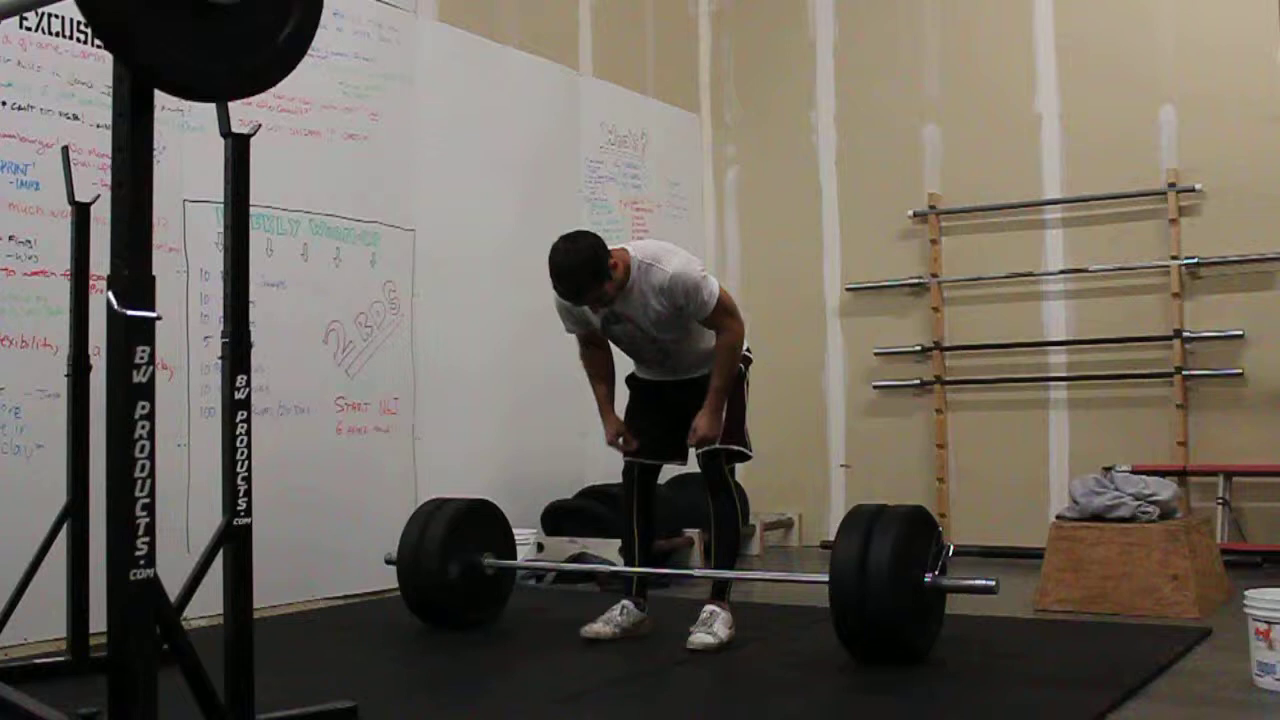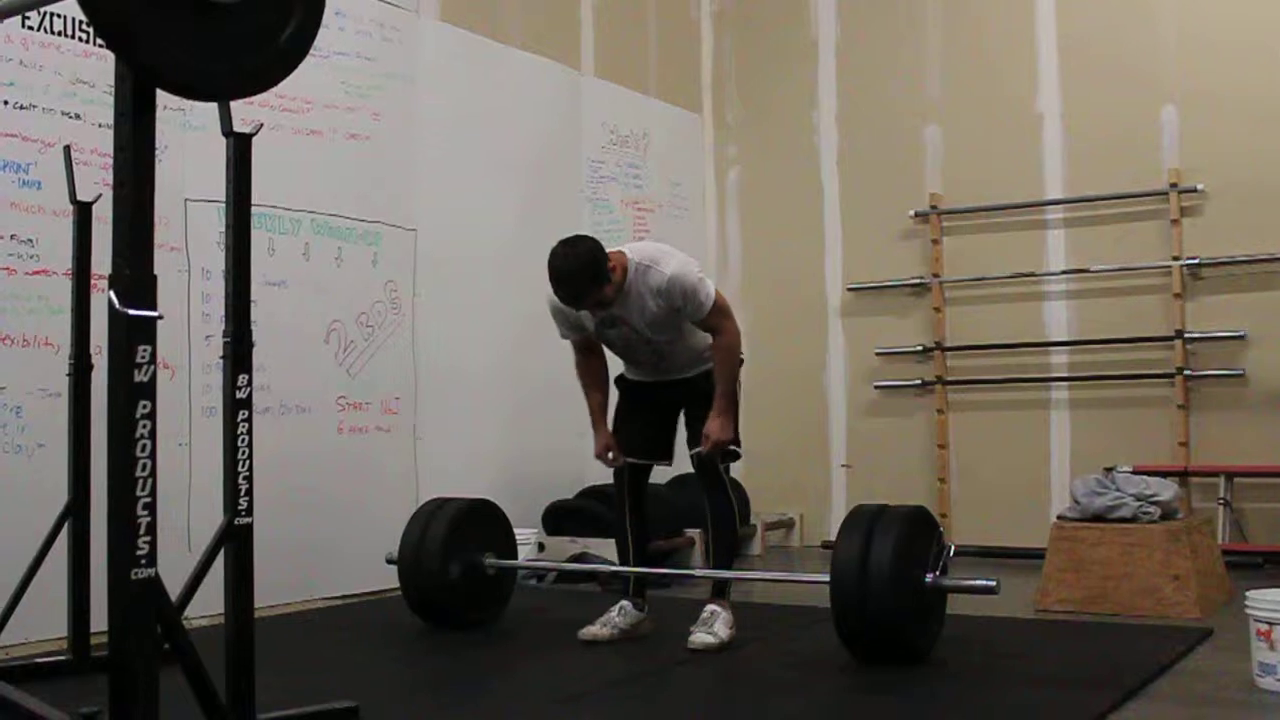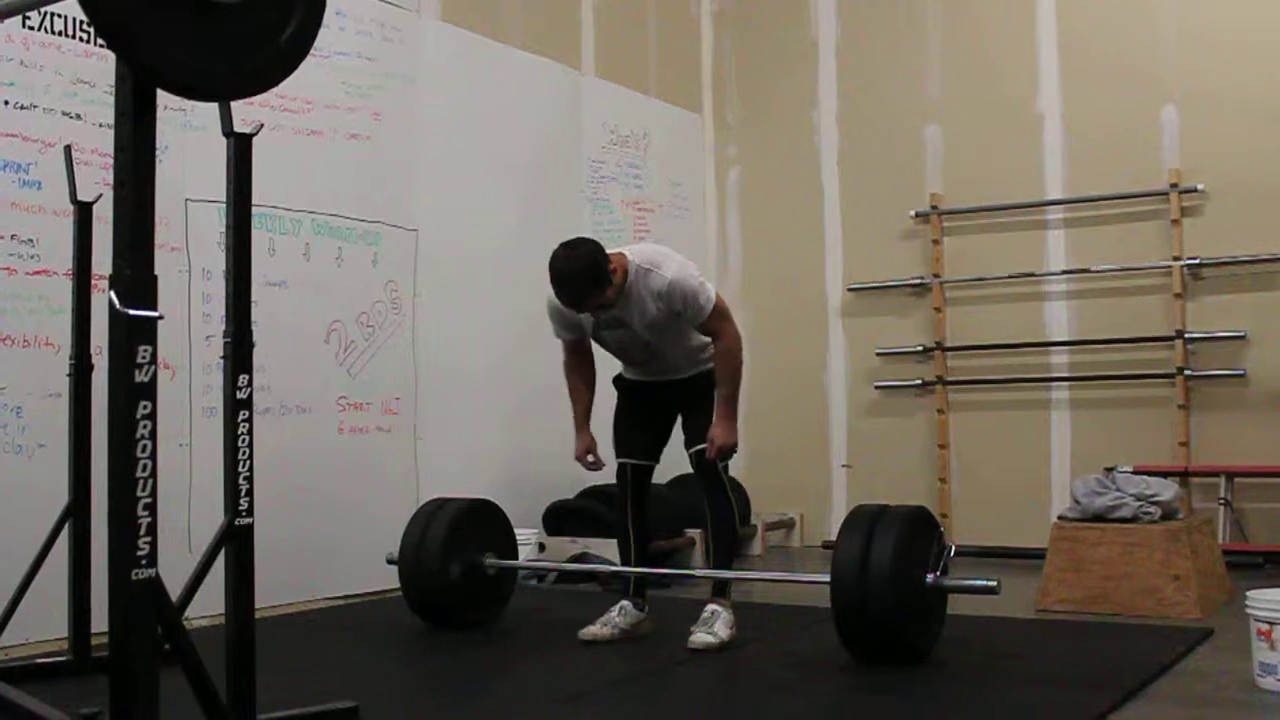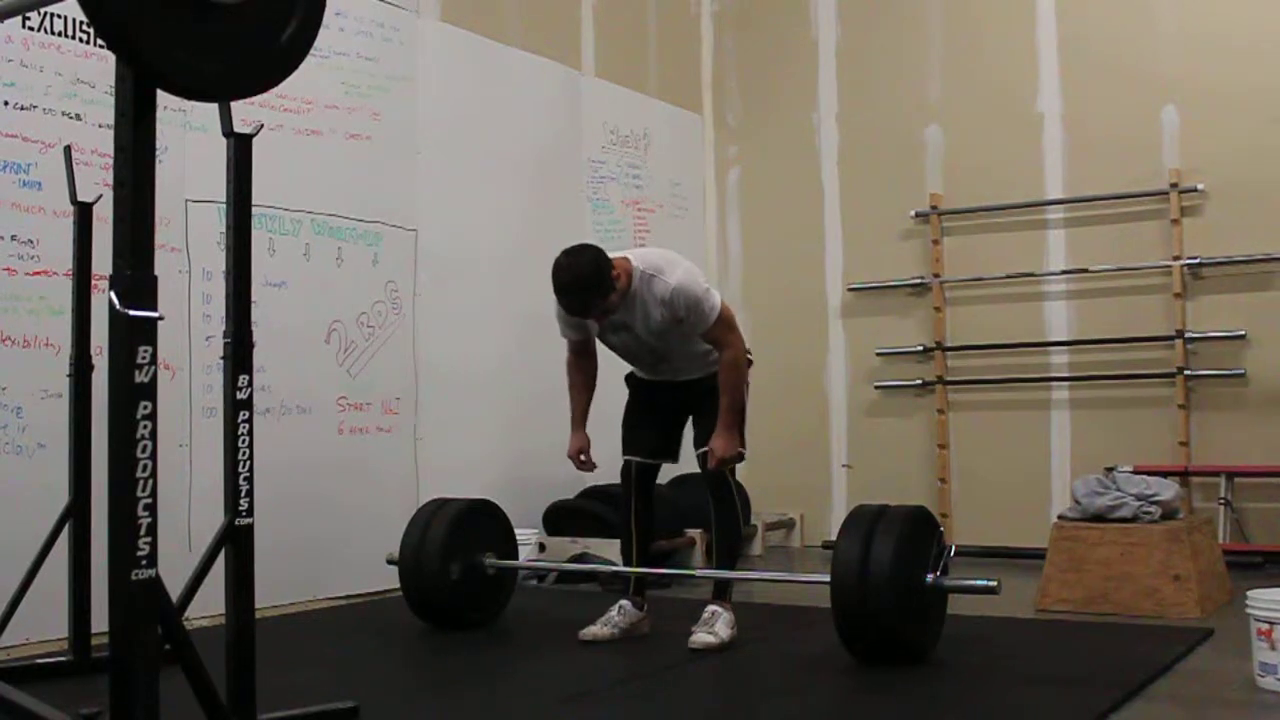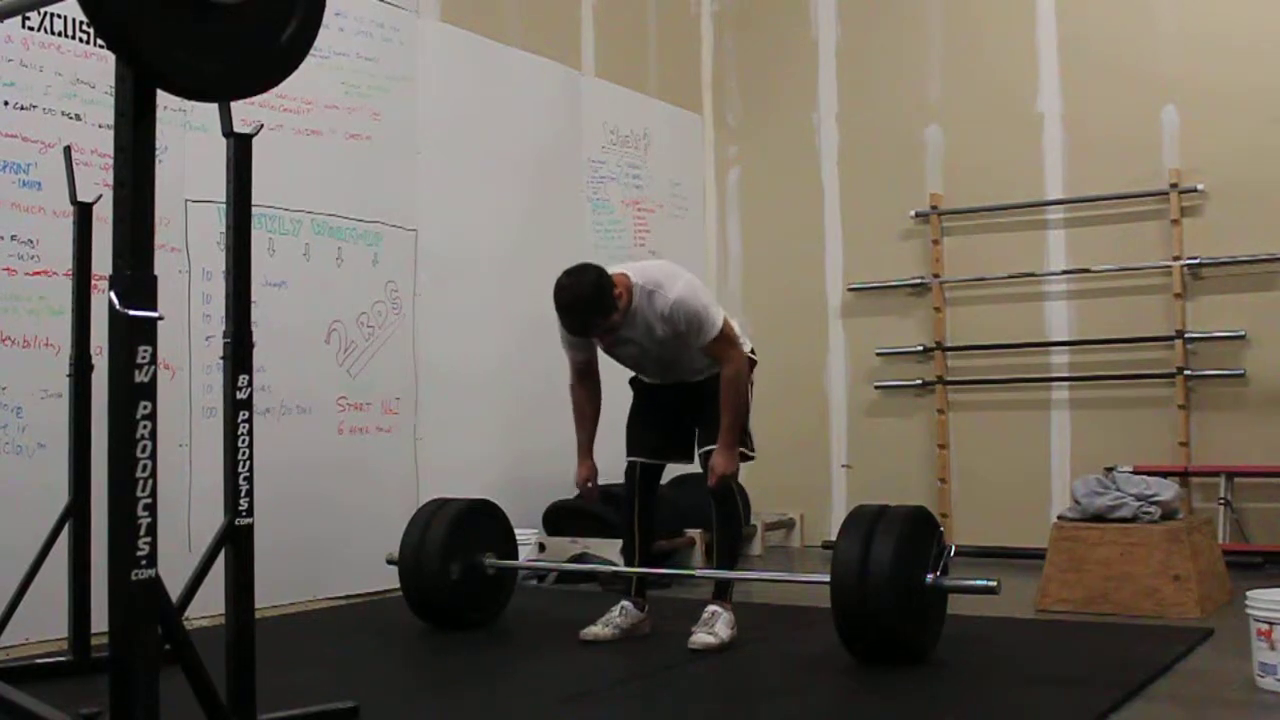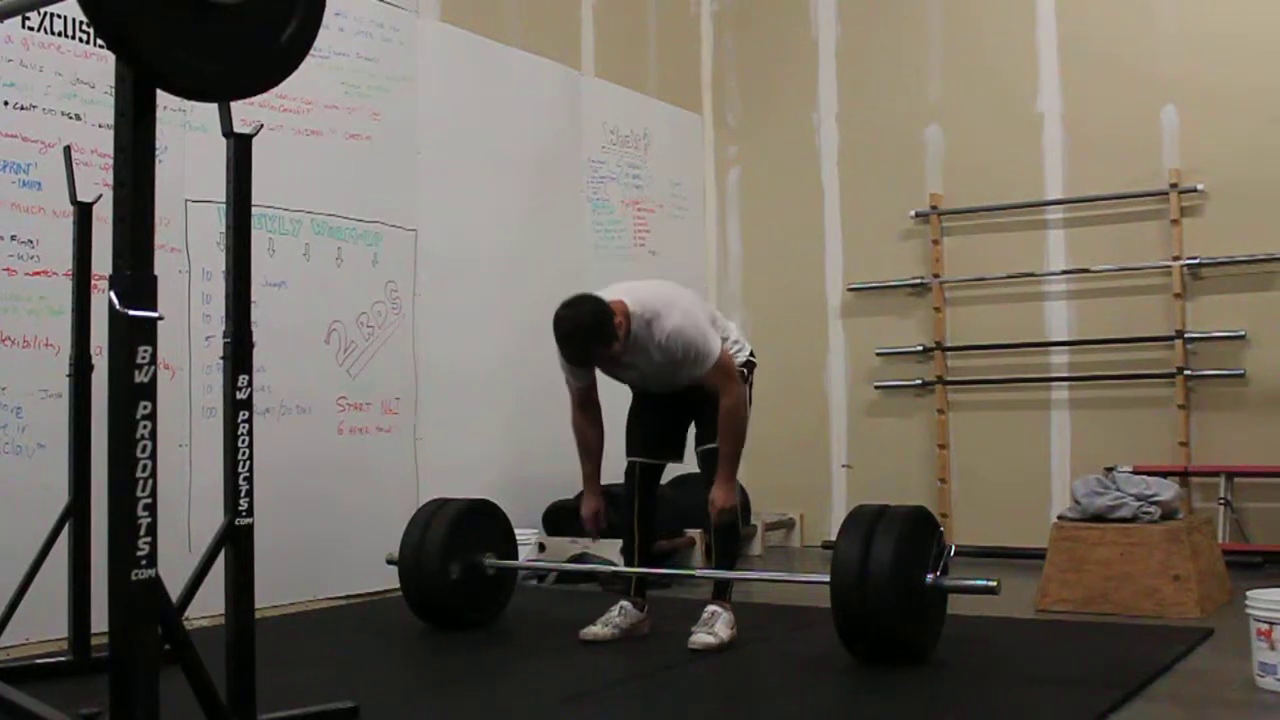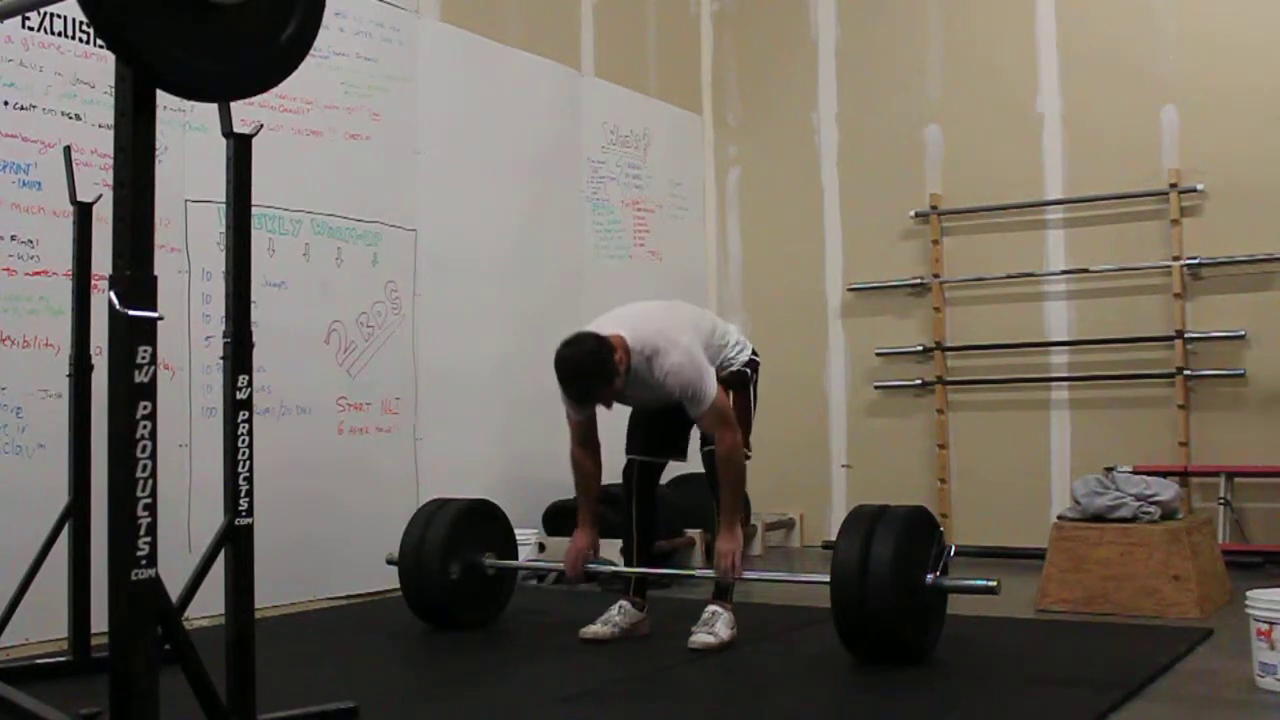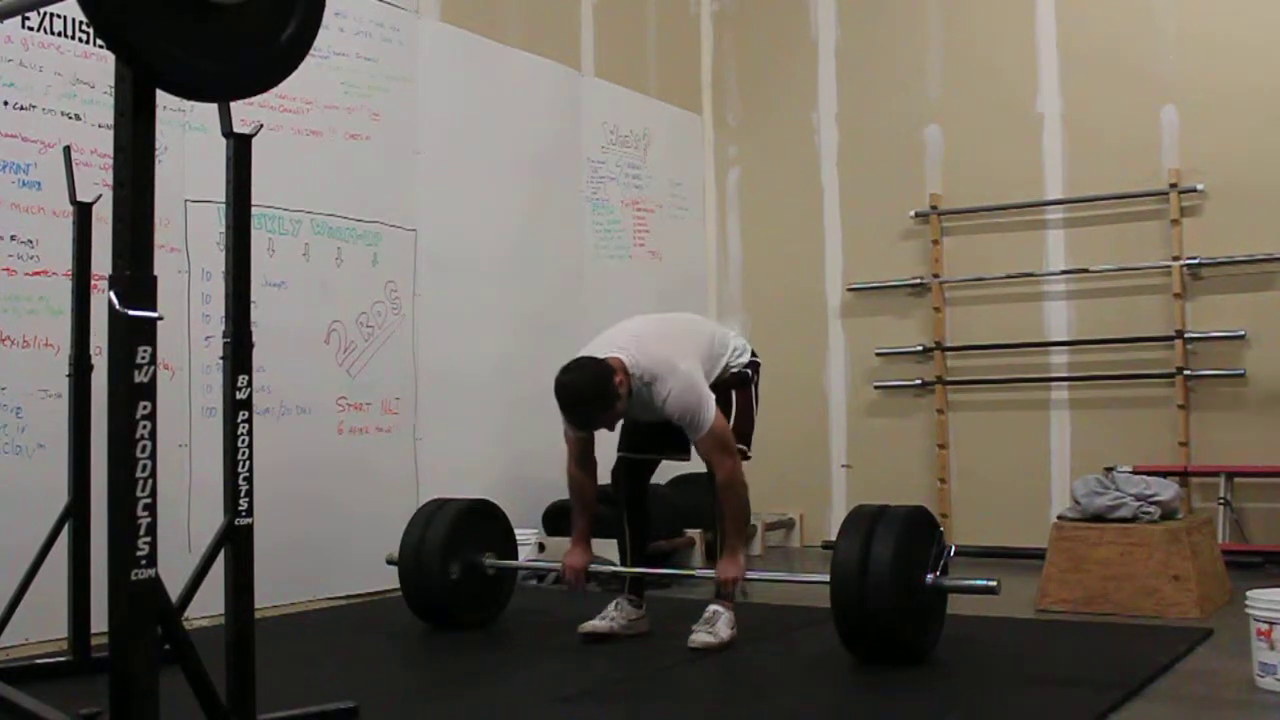
dt=0.2s
person 1, frame 1
left shoulder: (672, 272)
right shoulder: (570, 299)
left elbow: (731, 325)
right elbow: (593, 348)
left wrist: (711, 409)
right wrist: (608, 413)
left hip: (713, 371)
right hip: (652, 379)
left knee: (716, 476)
right knee: (636, 481)
left ankle: (719, 605)
right ankle: (634, 603)
person 1, frame 2
left shoulder: (668, 274)
right shoulder: (563, 303)
left elbow: (726, 329)
right elbow: (588, 357)
left wrist: (723, 413)
right wrist: (600, 426)
left hip: (703, 373)
right hip: (642, 381)
left knee: (711, 473)
right knee: (627, 480)
left ankle: (719, 605)
right ankle: (633, 604)
person 1, frame 3
left shoulder: (668, 277)
right shoulder: (562, 302)
left elbow: (726, 334)
right elbow: (577, 357)
left wrist: (726, 418)
right wrist: (582, 428)
left hip: (702, 374)
right hip: (640, 381)
left knee: (709, 472)
right knee: (629, 482)
left ankle: (720, 605)
right ankle: (633, 604)
person 1, frame 4
left shoulder: (673, 282)
right shoulder: (572, 303)
left elbow: (732, 345)
right elbow: (580, 357)
left wrist: (727, 431)
right wrist: (577, 428)
left hip: (711, 375)
right hip: (651, 381)
left knee: (716, 476)
right knee: (634, 479)
left ankle: (721, 606)
right ankle: (633, 603)
person 1, frame 5
left shoulder: (674, 296)
right shoulder: (577, 317)
left elbow: (734, 360)
right elbow: (584, 380)
left wrist: (728, 448)
right wrist: (584, 455)
left hip: (716, 374)
right hip: (656, 382)
left knee: (718, 480)
right knee: (637, 481)
left ankle: (721, 606)
right ankle: (634, 604)
person 1, frame 6
left shoulder: (673, 324)
right shoulder: (578, 340)
left elbow: (732, 393)
right elbow: (585, 411)
left wrist: (726, 480)
right wrist: (591, 489)
left hip: (721, 371)
right hip: (656, 385)
left knee: (715, 476)
right knee: (638, 479)
left ankle: (721, 606)
right ankle: (634, 604)
person 1, frame 7
left shoulder: (673, 360)
right shoulder: (580, 369)
left elbow: (727, 438)
right elbow: (584, 448)
left wrist: (731, 530)
right wrist: (585, 526)
left hip: (725, 367)
left knee: (718, 473)
right knee: (637, 478)
left ankle: (721, 607)
right ankle: (633, 604)
person 1, frame 8
left shoulder: (674, 383)
right shoulder: (580, 387)
left elbow: (727, 466)
right elbow: (580, 465)
left wrist: (733, 553)
right wrist: (579, 543)
left hip: (727, 369)
right hip: (655, 380)
left knee: (721, 472)
right knee: (626, 476)
left ankle: (722, 607)
right ankle: (632, 604)
